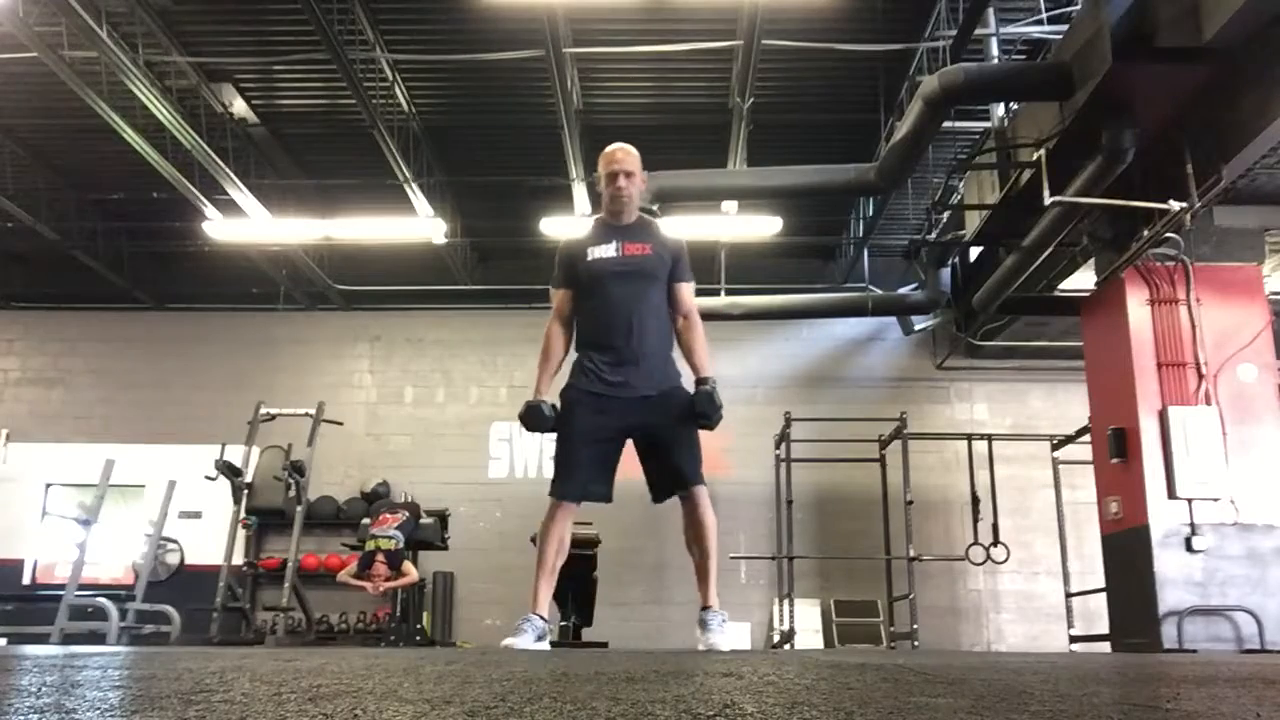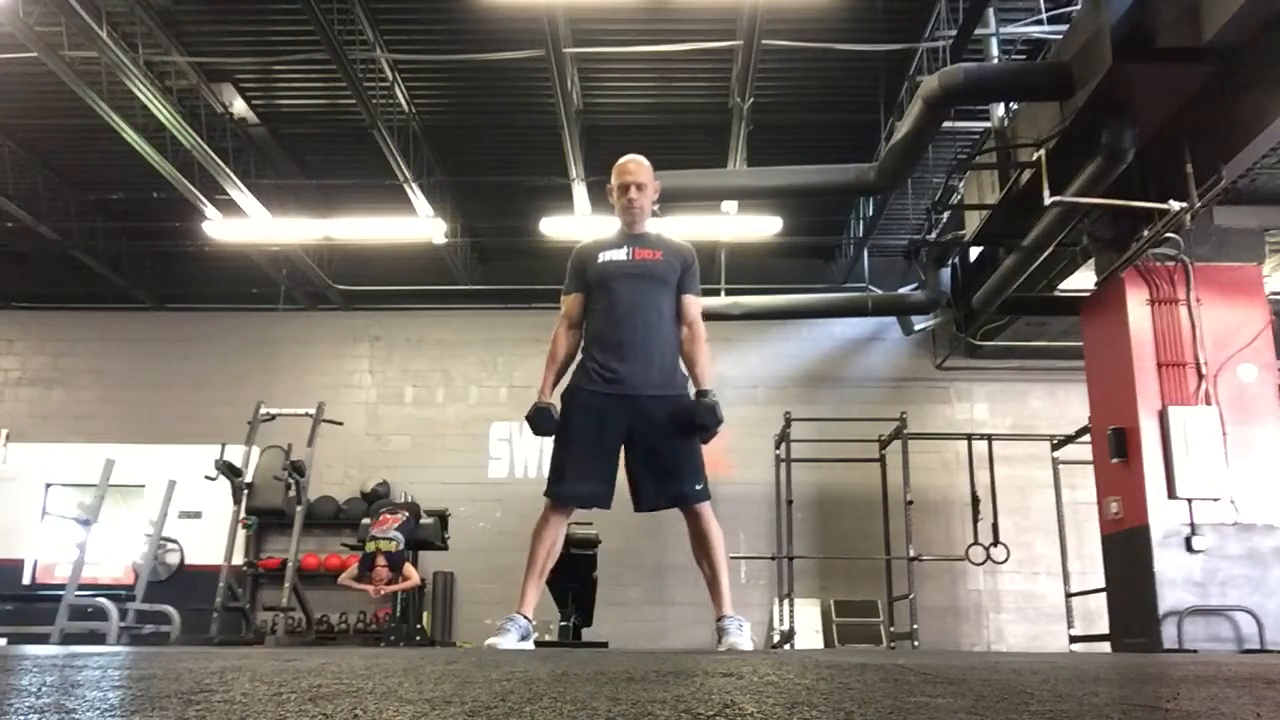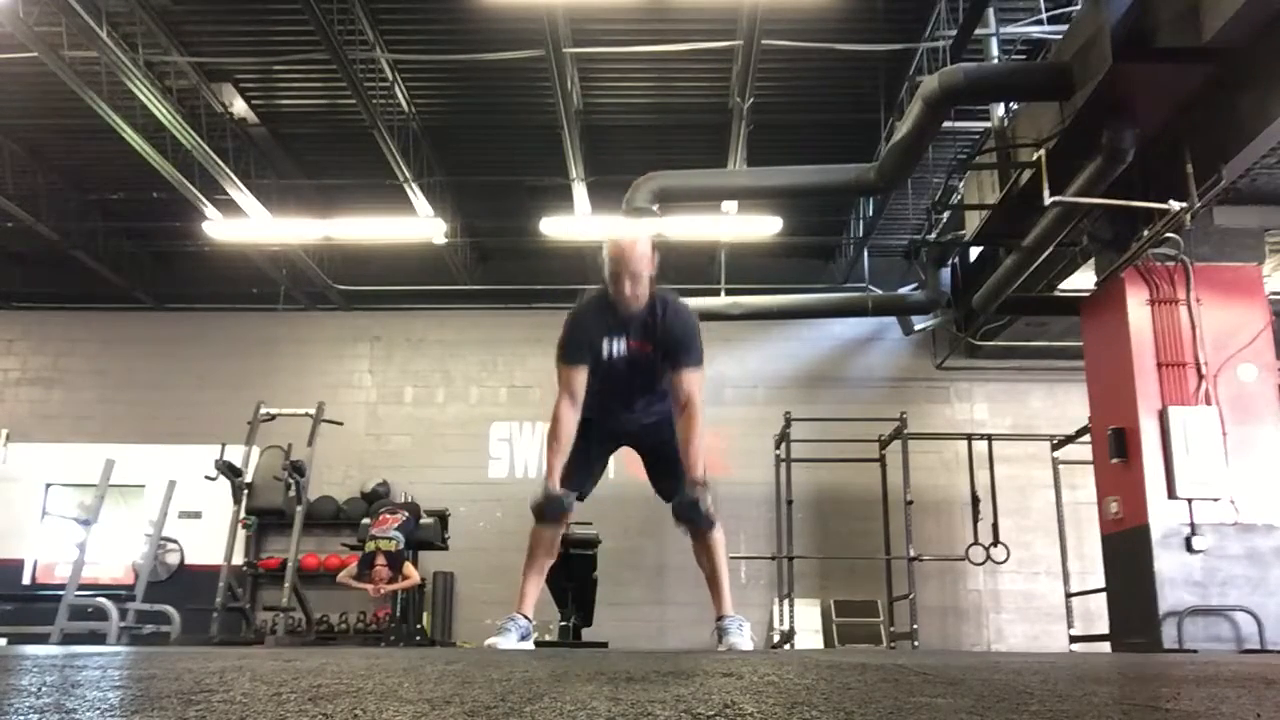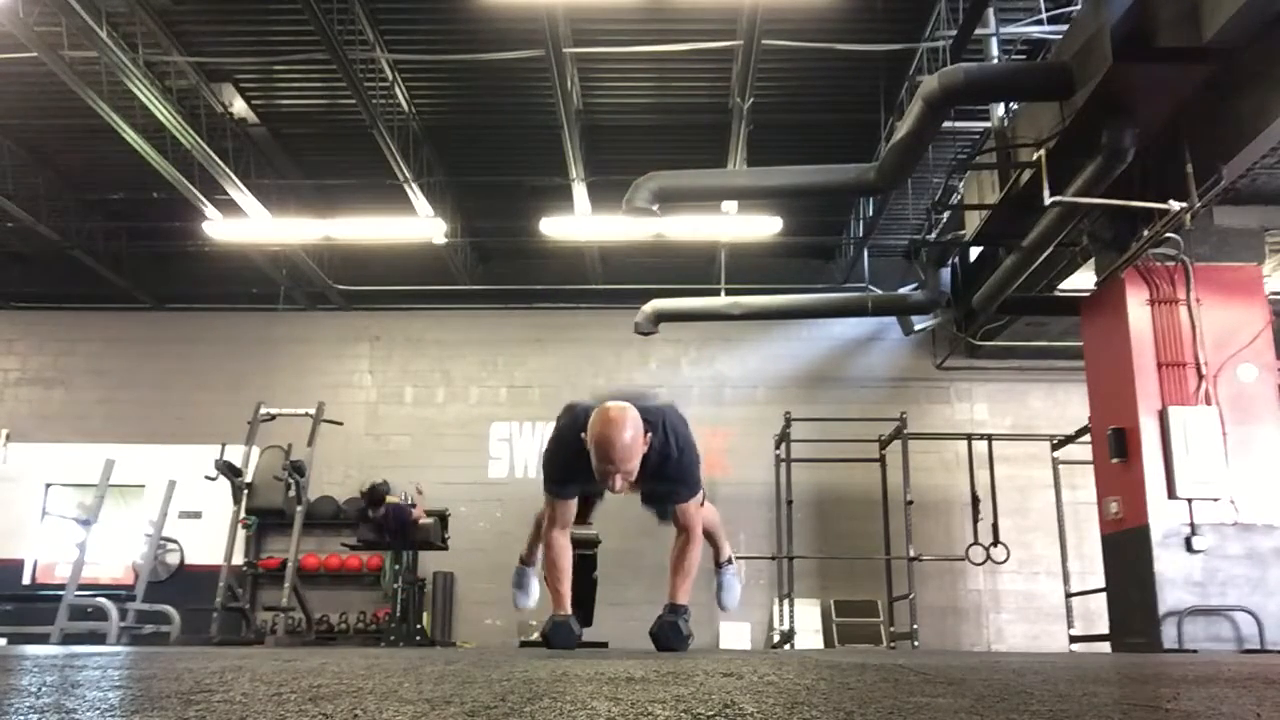
dt=1s
person 1, frame 1
left shoulder: (669, 246)
right shoulder: (576, 250)
left elbow: (686, 316)
right elbow: (560, 323)
left wrist: (705, 379)
right wrist: (540, 390)
left hip: (659, 390)
right hip: (592, 393)
left knee: (695, 491)
right knee: (564, 500)
left ankle: (710, 614)
right ankle: (537, 620)
person 1, frame 2
left shoulder: (679, 254)
right shoulder: (587, 255)
left elbow: (691, 328)
right elbow: (568, 328)
left wrist: (704, 390)
right wrist: (545, 393)
left hip: (663, 395)
right hip: (593, 395)
left knee: (696, 503)
right knee: (560, 501)
left ankle: (728, 619)
right ankle: (521, 620)
person 1, frame 3
left shoulder: (678, 317)
right shoulder: (583, 318)
left elbow: (689, 403)
right elbow: (568, 401)
left wrist: (694, 477)
right wrist: (553, 481)
left hip: (658, 413)
right hip: (596, 414)
left knee: (698, 500)
right knee: (554, 504)
left ankle: (728, 620)
right ankle: (520, 621)
person 1, frame 4
left shoulder: (675, 443)
right shoulder: (565, 443)
left elbow: (690, 528)
right elbow: (558, 528)
left wrist: (677, 609)
right wrist: (562, 615)
left ankle: (723, 554)
right ankle: (528, 559)
